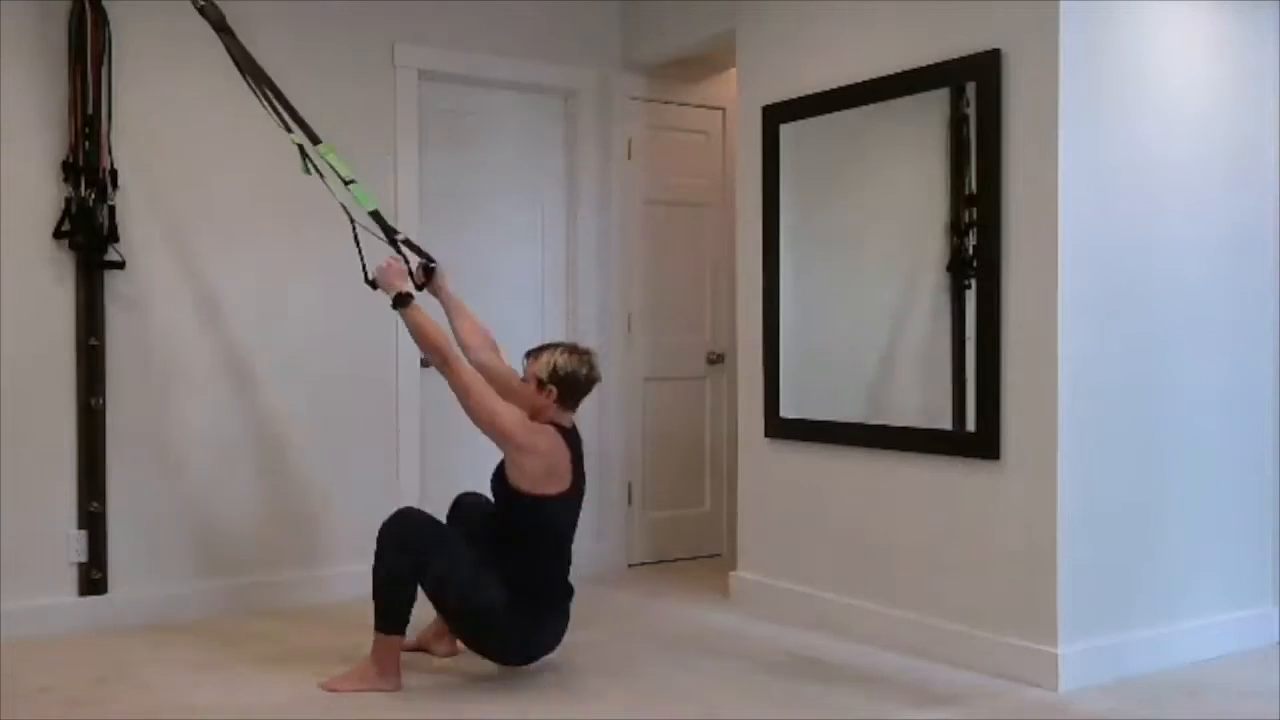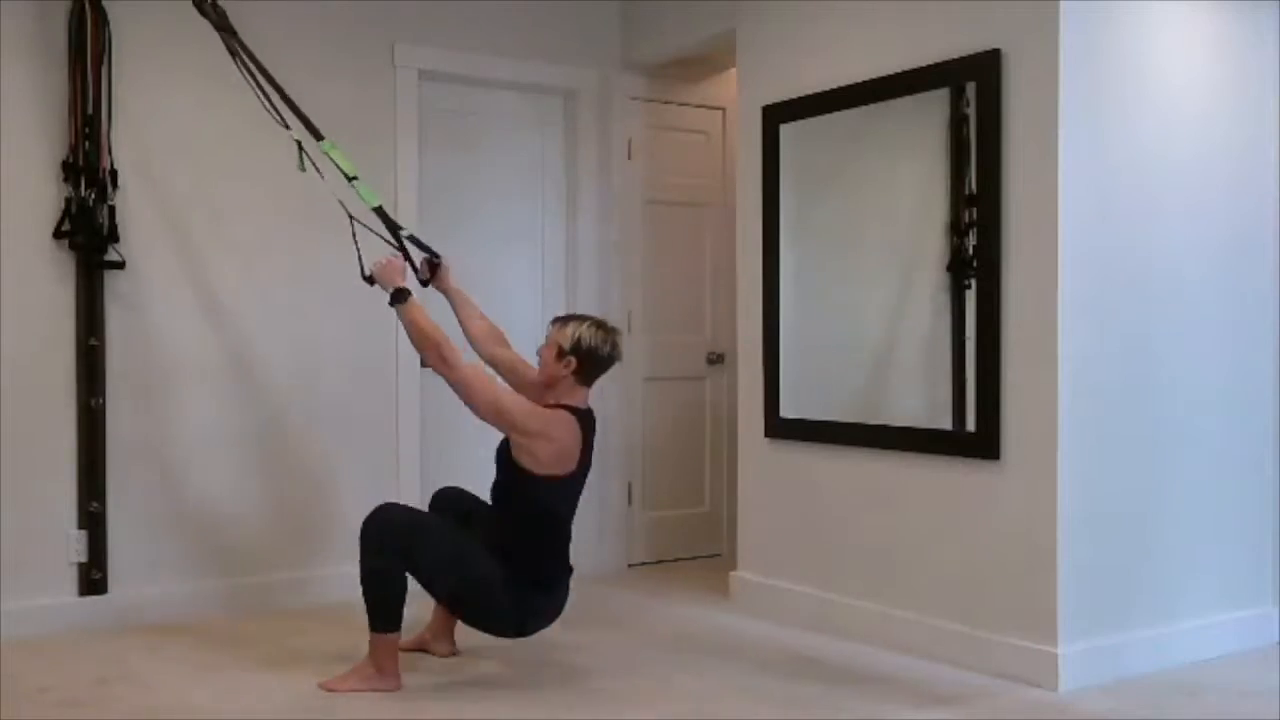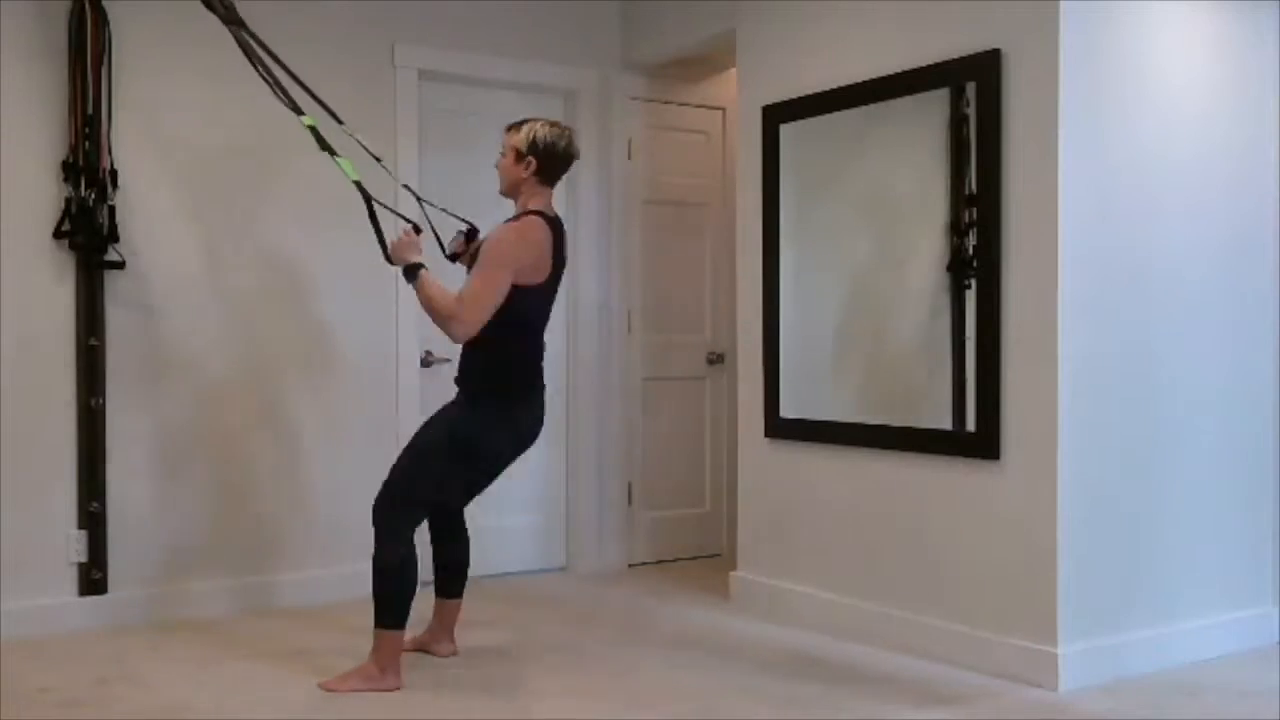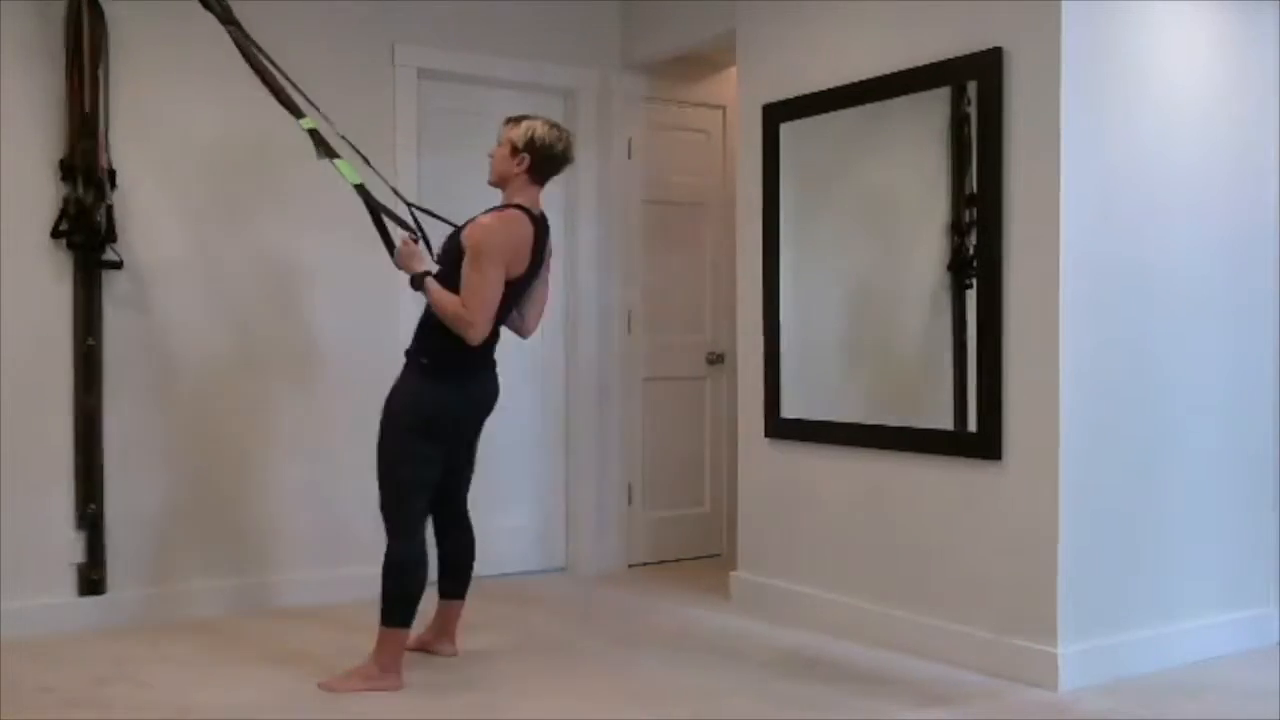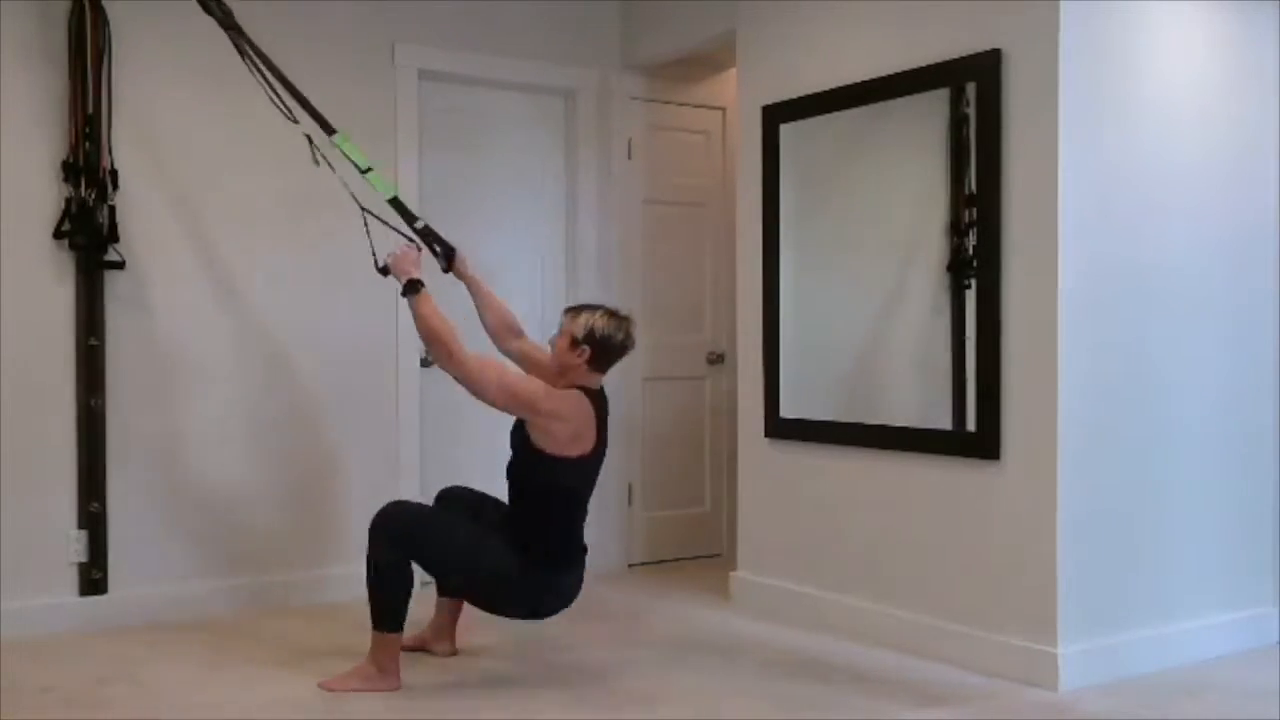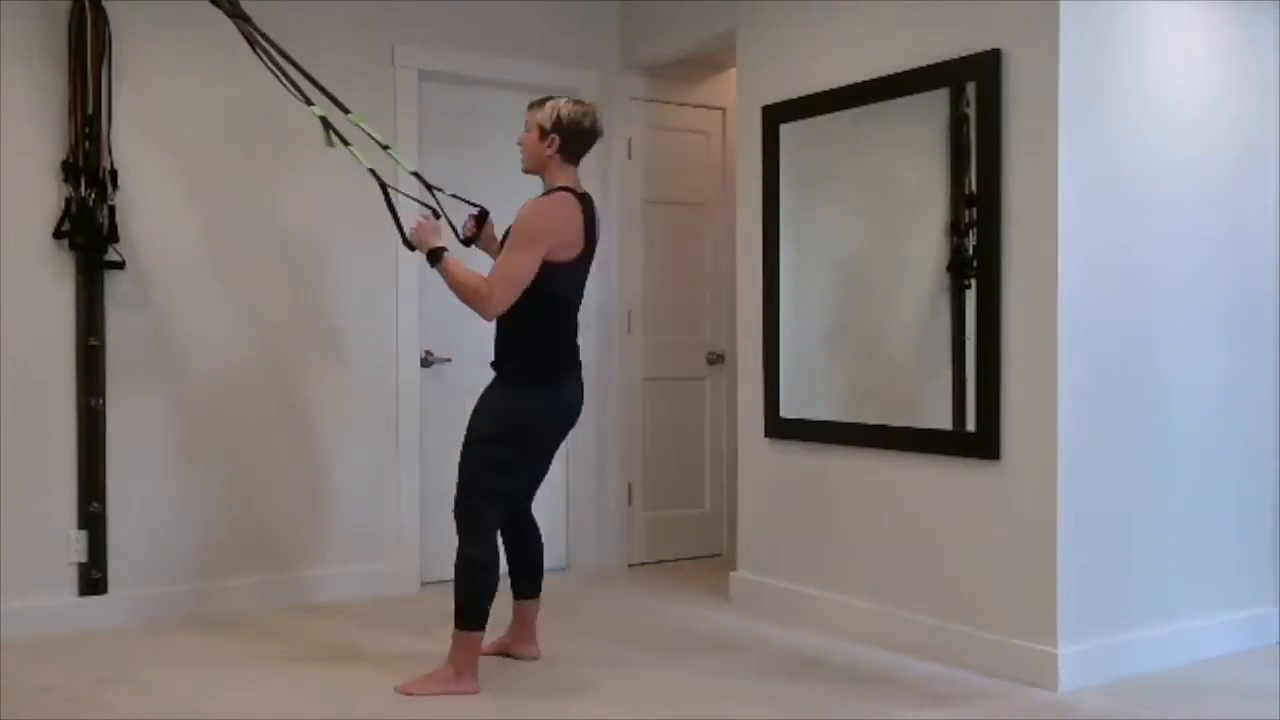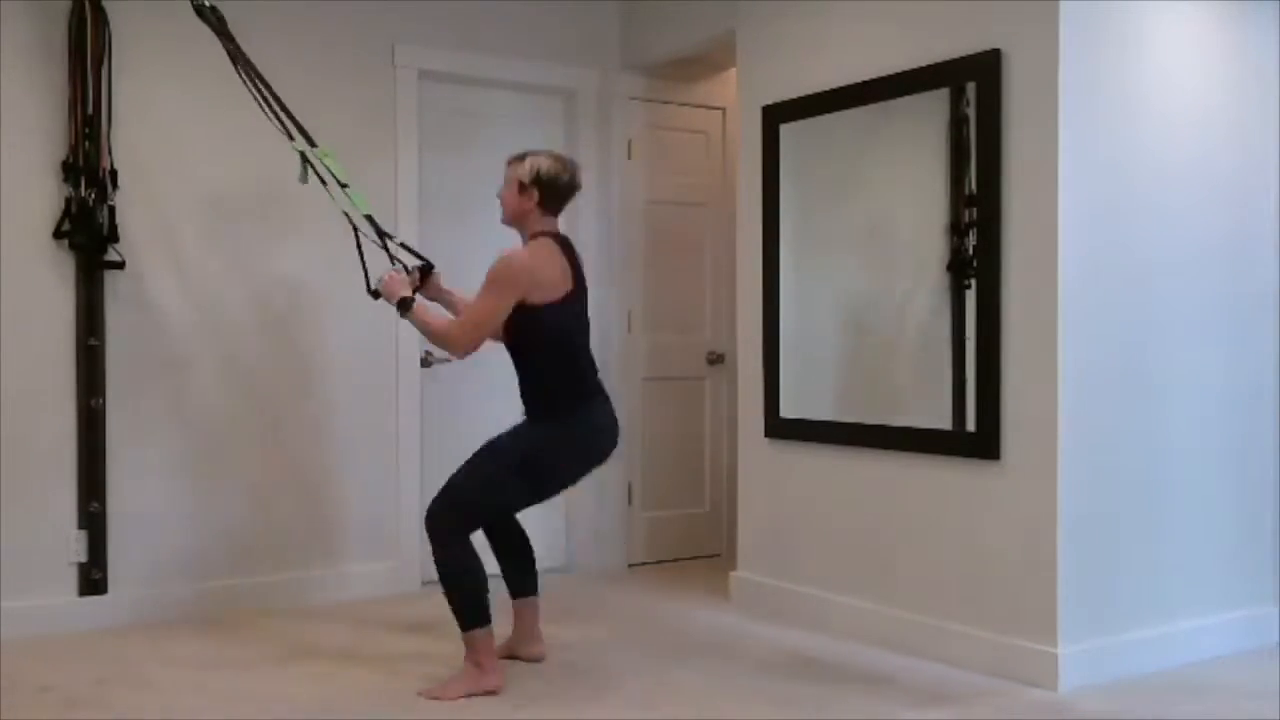
dt=0.5s
person 1, frame 1
left shoulder: (535, 443)
right shoulder: (556, 433)
left elbow: (454, 366)
right elbow: (488, 360)
left wrist: (402, 295)
right wrist: (443, 293)
left knee: (402, 531)
right knee: (468, 509)
left ankle: (382, 669)
right ankle: (440, 634)
person 1, frame 2
left shoulder: (545, 426)
right shoulder: (568, 414)
left elbow: (449, 361)
right elbow: (498, 352)
left wrist: (399, 290)
right wrist: (447, 289)
left hip: (520, 592)
right hip: (535, 581)
left knee: (385, 527)
right knee: (449, 509)
left ankle: (381, 668)
right ankle: (438, 634)
person 1, frame 3
left shoulder: (514, 237)
right shoulder: (547, 230)
left elbow: (460, 323)
left wrist: (414, 266)
right wrist: (473, 259)
left hip: (491, 414)
right hip: (517, 409)
left knee: (393, 514)
right knee: (439, 504)
left ankle: (383, 667)
right ankle: (441, 633)
person 1, frame 4
left shoulder: (497, 229)
right shoulder: (534, 229)
left elbow: (472, 327)
left wrist: (421, 274)
left hip: (434, 389)
right hip: (470, 387)
left knee: (404, 517)
right knee: (447, 506)
left ankle: (385, 666)
right ankle: (442, 632)
person 1, frame 5
left shoulder: (559, 405)
right shoulder: (581, 392)
left elbow: (457, 362)
right elbow: (513, 340)
left wrist: (413, 283)
right wrist: (465, 274)
left hip: (532, 575)
right hip: (553, 571)
left knee: (394, 524)
right knee: (454, 504)
left ankle: (381, 667)
right ankle: (440, 633)
person 1, frame 6
left shoulder: (546, 211)
right shoulder: (578, 207)
left elbow: (490, 302)
left wrist: (436, 249)
right wrist: (492, 244)
left hip: (526, 391)
right hip: (558, 389)
left knee: (475, 514)
right knee: (510, 507)
left ankle: (462, 668)
right ankle: (523, 635)
person 1, frame 7
left shoulder: (523, 262)
right shoulder: (557, 253)
left elbow: (460, 343)
right elbow: (500, 325)
left wrist: (404, 299)
right wrist: (438, 293)
left hip: (566, 430)
right hip: (590, 425)
left knee: (447, 519)
right knee: (488, 505)
left ankle: (482, 667)
right ankle: (527, 635)
